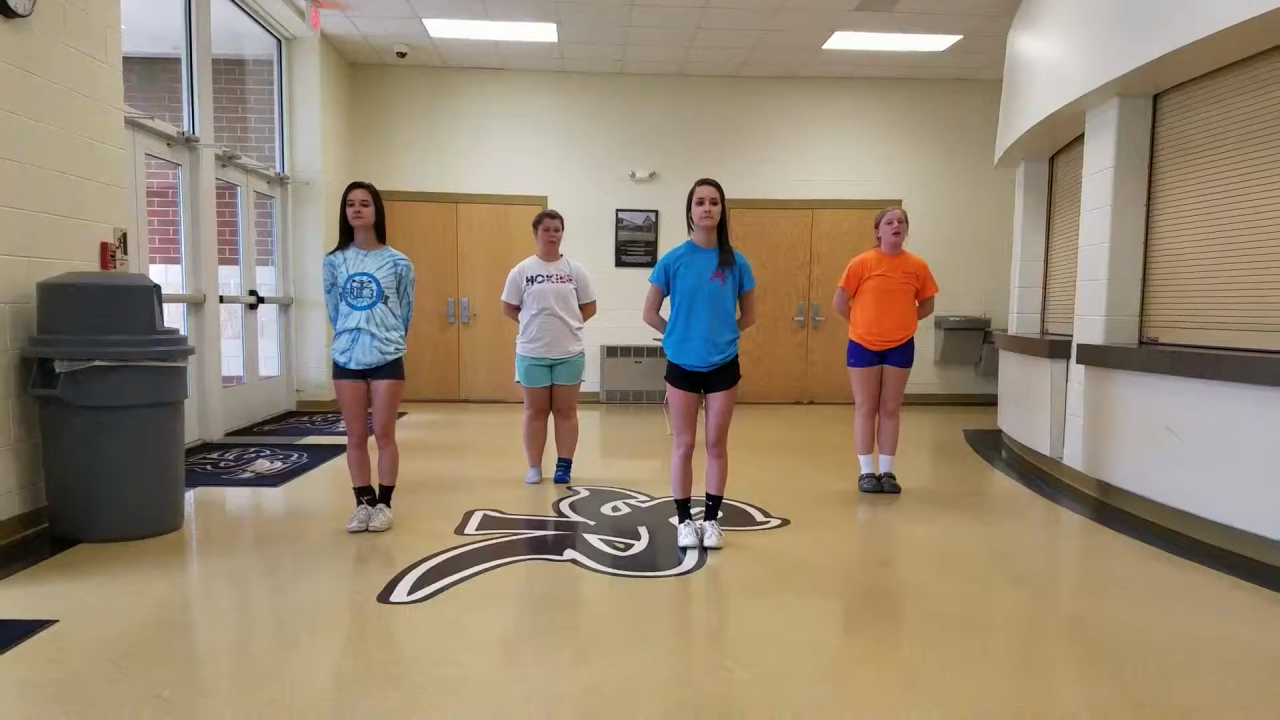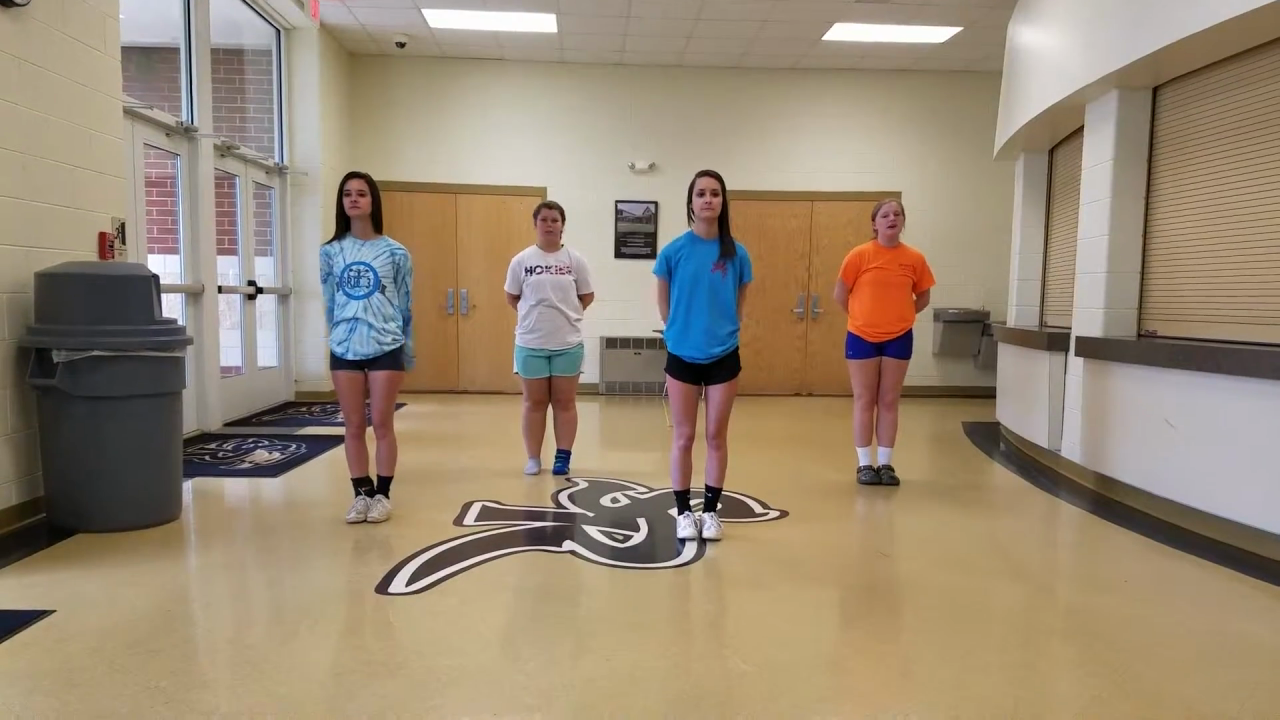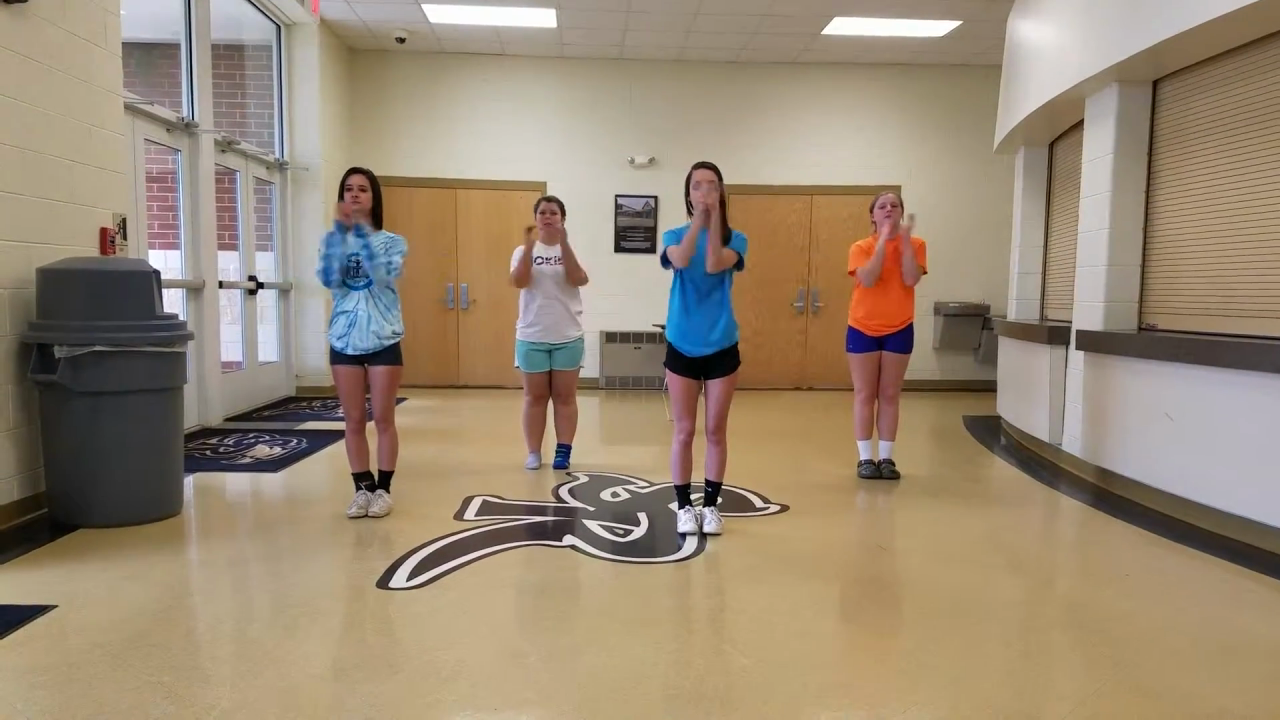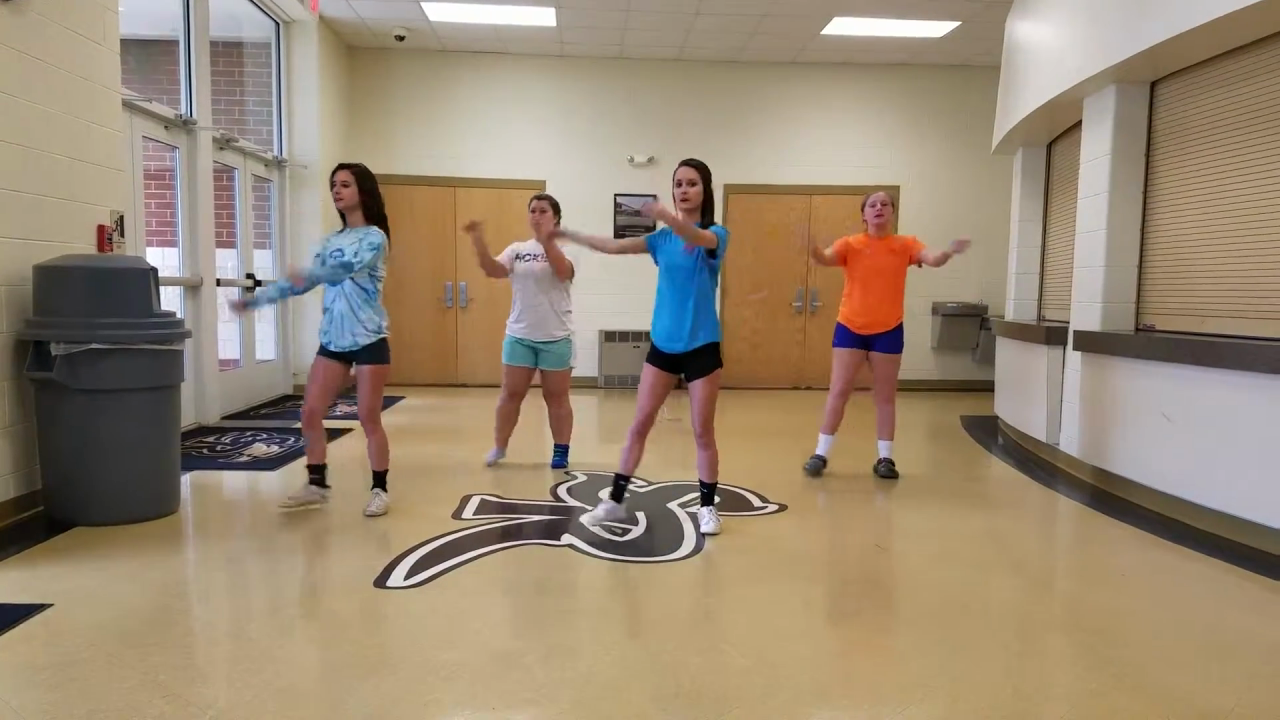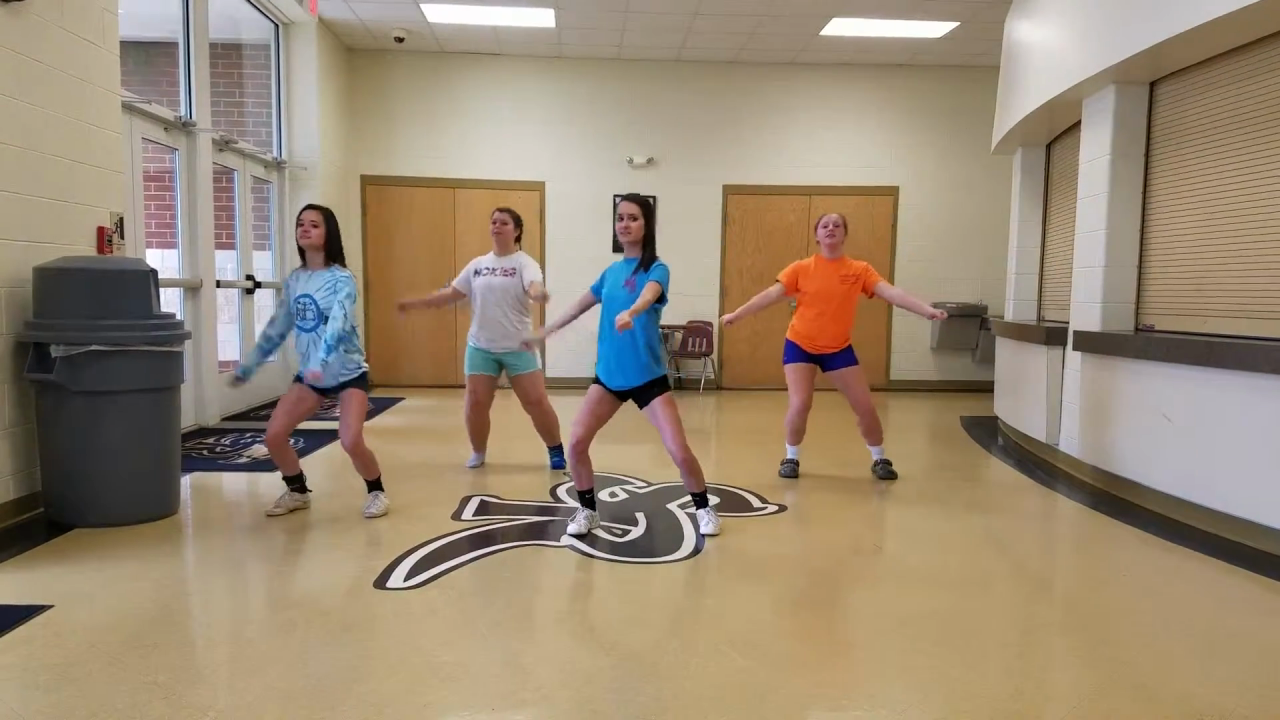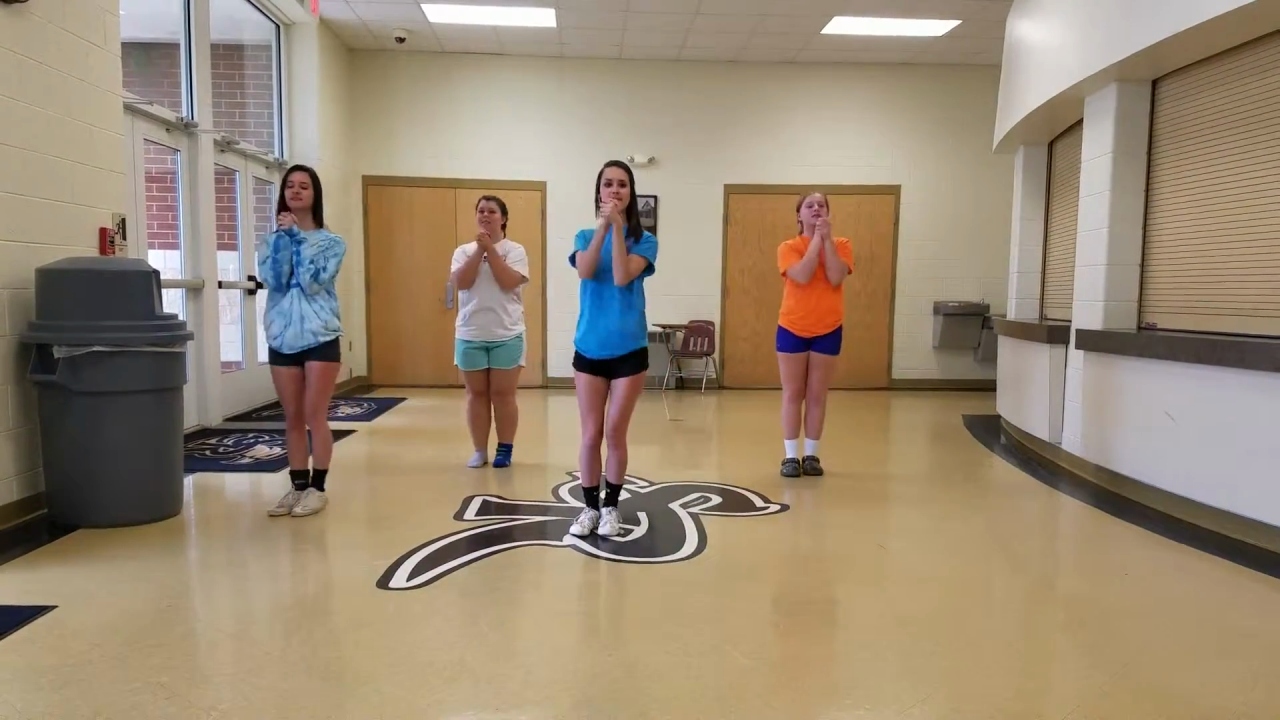
dt=0.5s
person 1, frame 1
left shoulder: (736, 262)
right shoulder: (672, 261)
left elbow: (748, 316)
right elbow: (650, 313)
left wrist: (720, 335)
right wrist: (682, 335)
left hip: (724, 366)
right hip: (682, 365)
left knee: (716, 445)
right knee: (684, 445)
left ankle: (712, 519)
right ankle: (685, 520)
person 1, frame 2
left shoulder: (736, 254)
right shoulder: (673, 252)
left elbow: (739, 309)
right elbow: (664, 307)
left wrist: (722, 333)
right wrist: (680, 335)
left hip: (724, 358)
right hip: (682, 357)
left knee: (716, 437)
right knee: (683, 437)
left ankle: (711, 511)
right ankle: (683, 512)
person 1, frame 3
left shoulder: (734, 240)
right shoulder: (675, 237)
left elbow: (715, 266)
right elbow: (681, 261)
left wrist: (716, 214)
right wrist: (700, 219)
left hip: (722, 348)
right hip: (682, 348)
left knee: (715, 431)
right knee: (684, 431)
left ankle: (710, 505)
right ankle: (684, 506)
person 1, frame 4
left shoulder: (717, 234)
right shoulder: (662, 237)
left elbow: (696, 238)
right elbow: (617, 247)
left wrist: (667, 215)
right wrist: (571, 235)
left hip: (702, 346)
right hip: (663, 344)
left knee: (702, 431)
right knee: (639, 424)
left ankle: (707, 506)
right ankle: (614, 501)
person 1, frame 5
left shoulder: (657, 270)
right shoulder: (611, 272)
left elbow: (648, 298)
right elbow: (579, 306)
left wrist: (630, 313)
right wrist: (544, 332)
left hip: (649, 377)
right hip: (608, 376)
left knee: (681, 452)
right knee: (576, 442)
left ankle: (703, 508)
right ankle: (588, 510)
person 1, frame 6
left shoulder: (644, 240)
right shoulder: (586, 236)
left elbow: (623, 278)
right elbow: (585, 272)
left wrist: (617, 226)
right wrist: (603, 225)
left hip: (630, 349)
right hip: (589, 348)
left knee: (615, 432)
right knee: (591, 435)
left ankle: (611, 505)
right ankle: (591, 507)
person 2, frame 1
left shoulder: (398, 262)
right shoulder: (334, 261)
left elbow: (405, 313)
right elbow: (334, 311)
right wrist: (348, 341)
left hip: (387, 359)
right hip: (346, 359)
left knee: (384, 435)
right knee: (355, 437)
left ankle: (384, 504)
right ankle: (363, 503)
person 2, frame 2
left shoulder: (395, 252)
right shoulder: (331, 252)
left elbow: (405, 306)
right elbow: (331, 306)
left wrist: (406, 351)
right wrist: (344, 335)
left hip: (385, 350)
right hip: (344, 350)
left knee: (382, 425)
right knee: (354, 427)
left ankle: (383, 494)
right ankle: (362, 493)
person 2, frame 3
left shoulder: (391, 241)
right shoulder: (334, 241)
left elbow: (382, 275)
right elbow: (330, 279)
left wrist: (361, 230)
right wrist: (340, 231)
left hip: (383, 342)
right hip: (344, 342)
left knee: (383, 419)
right knee: (353, 421)
left ankle: (382, 489)
right ankle: (362, 488)
person 2, frame 4
left shoulder: (374, 238)
right shoulder: (334, 240)
left elbow: (346, 267)
right elbow: (300, 283)
left wrist: (305, 276)
right wrist: (256, 299)
left hip: (369, 341)
right hip: (333, 341)
left knee: (369, 420)
right knee: (310, 414)
left ankle: (379, 489)
right ankle: (317, 484)
person 2, frame 5
left shoulder: (342, 279)
right shoulder: (293, 281)
left elbow: (339, 327)
right elbow: (276, 329)
left wrist: (321, 365)
right wrist: (247, 367)
left hip: (349, 375)
right hip: (308, 376)
left knee: (351, 442)
right knee: (274, 436)
left ankle: (376, 491)
right ankle: (297, 491)
person 2, frame 6
left shoulder: (332, 242)
right shoulder: (270, 241)
left elbow: (312, 283)
right elbow: (274, 283)
left wrist: (298, 238)
right wrist: (284, 238)
left hip: (321, 338)
right hip: (282, 340)
left knee: (314, 416)
right knee: (293, 418)
left ankle: (317, 487)
right ankle: (298, 487)
person 3, frame 1
left shoulder: (918, 266)
right shoulder: (862, 263)
left elbow: (927, 305)
right elbow: (839, 302)
left wrist: (902, 321)
right wrist: (862, 323)
left hip: (900, 347)
right hip: (864, 345)
left knee: (891, 410)
right knee: (866, 409)
left ankle: (887, 471)
right ankle: (867, 472)
person 3, frame 2
left shoulder: (915, 259)
right shoulder: (859, 255)
left elbow: (923, 298)
right elbow: (840, 295)
left wrist: (900, 318)
right wrist: (861, 320)
left hip: (898, 339)
right hip: (862, 337)
left knee: (889, 402)
right knee: (864, 400)
left ankle: (885, 463)
right ankle: (864, 464)
person 3, frame 3
left shoulder: (915, 245)
right shoulder: (861, 247)
left elbow: (911, 279)
right elbow: (867, 280)
left wrist: (905, 240)
right wrist: (884, 240)
left hip: (898, 331)
right hip: (862, 329)
left knee: (889, 395)
right knee: (864, 395)
left ankle: (886, 458)
right ankle: (865, 458)
person 3, frame 4
left shoulder: (905, 245)
right shoulder: (850, 245)
left elbow: (932, 259)
right elbow: (824, 258)
left wrist: (950, 251)
right wrist: (812, 248)
left hip: (888, 330)
right hip: (849, 328)
left knee: (885, 396)
right knee: (839, 391)
left ankle: (885, 458)
right ankle: (821, 454)
person 3, frame 5
left shoulder: (860, 270)
right shoulder: (801, 268)
left elbow: (891, 292)
right elbow: (772, 294)
left wrist: (928, 310)
right wrist: (736, 314)
left hip: (839, 349)
right hip: (800, 345)
left knee: (866, 407)
right knee: (799, 404)
left ankle: (880, 459)
right ankle: (791, 458)
person 3, frame 6
left shoulder: (841, 245)
right shoulder: (789, 247)
left elbow: (836, 278)
right elbow: (802, 277)
left wrist: (827, 240)
right wrist: (817, 239)
left hip: (828, 331)
right hip: (792, 330)
left knee: (816, 396)
right knee: (793, 394)
left ankle: (811, 455)
right ankle: (791, 456)
person 4, frame 1
left shoulder: (574, 269)
right shoulder: (522, 270)
left elbow: (590, 307)
right elbow: (509, 308)
left wrist: (567, 324)
right wrist: (534, 323)
left hip: (569, 353)
right hip: (532, 353)
left knee: (566, 411)
right knee: (535, 411)
left ankle: (564, 465)
right ankle: (534, 467)
person 4, frame 2
left shoulder: (575, 260)
right shoulder: (521, 260)
left elbow: (586, 298)
right elbow: (512, 299)
left wrist: (566, 318)
right wrist: (533, 318)
left hip: (568, 343)
right hip: (530, 344)
left knee: (564, 402)
right knee: (534, 402)
left ankle: (563, 457)
right ankle: (533, 458)
person 4, frame 3
left shoulder: (571, 250)
right shoulder: (523, 250)
left elbow: (578, 280)
right elbow: (519, 281)
left wrist: (564, 244)
right wrist: (529, 246)
left hip: (568, 337)
right hip: (532, 337)
left knee: (565, 396)
right knee: (535, 396)
left ankle: (563, 451)
right ankle: (534, 453)
person 4, frame 4
left shoulder: (561, 248)
right shoulder: (517, 250)
left elbow: (563, 272)
right elbow: (493, 270)
left wrist: (547, 241)
right wrist: (479, 241)
left hip: (555, 336)
right hip: (519, 334)
left knee: (557, 397)
right knee: (511, 394)
left ankle: (561, 451)
right ankle: (499, 448)
person 4, frame 5
left shoulder: (526, 263)
right shoulder: (477, 264)
left elbow: (535, 288)
right elbow: (450, 293)
left wrist: (540, 293)
right wrist: (417, 302)
left hip: (518, 348)
right hip: (480, 347)
left knee: (537, 402)
right knee: (475, 404)
left ankle: (556, 450)
right ankle: (478, 452)
person 4, frame 6
left shoulder: (515, 250)
right shoulder: (464, 251)
left elbow: (510, 282)
right elbow: (460, 282)
left wrist: (491, 249)
right wrist: (479, 250)
left hip: (507, 335)
right hip: (470, 335)
left knee: (503, 395)
right knee: (477, 394)
left ankle: (505, 449)
right ankle: (480, 451)
